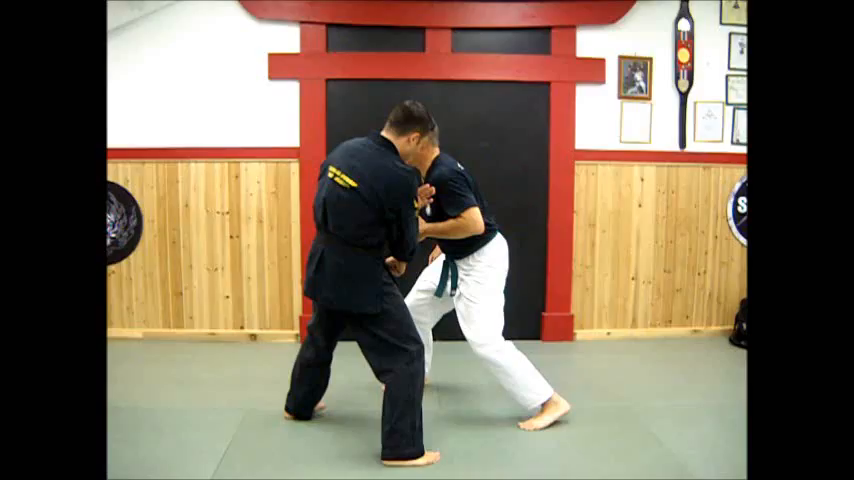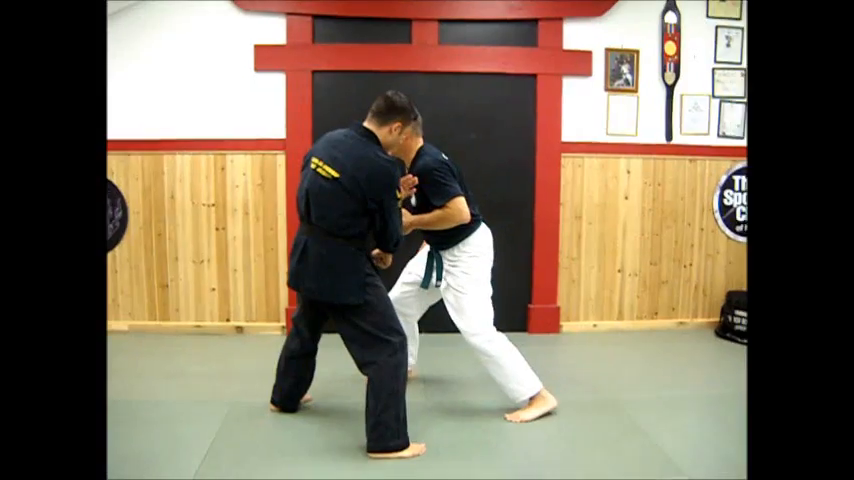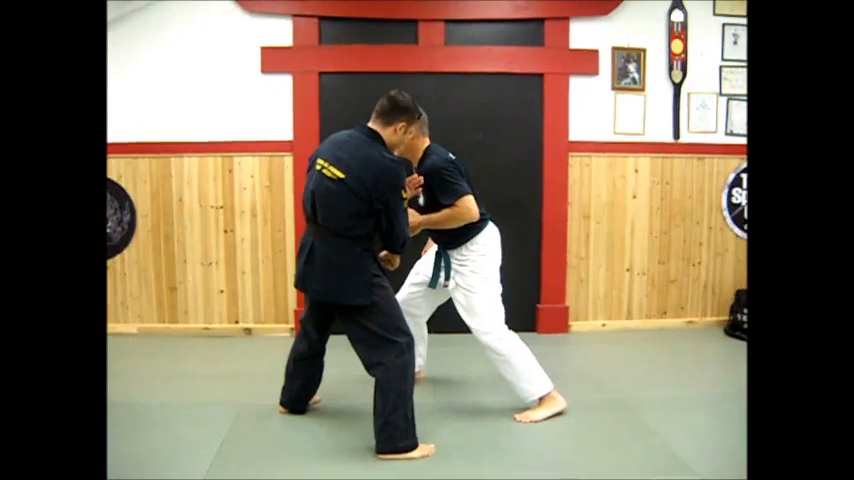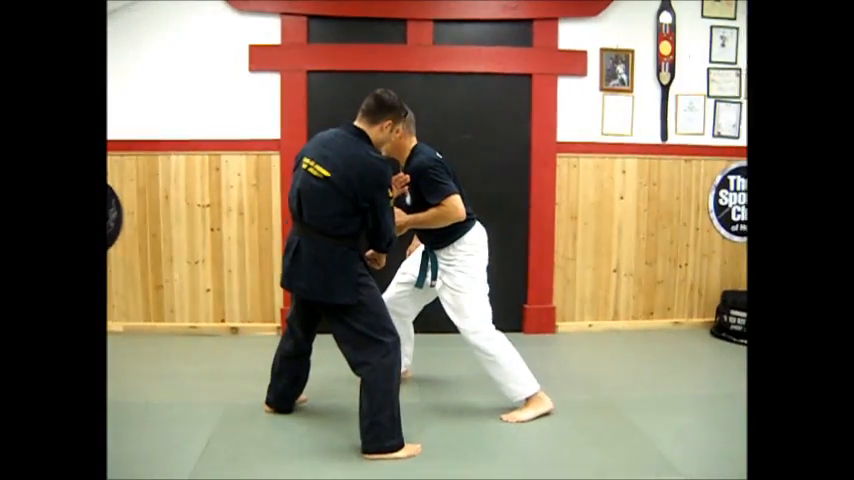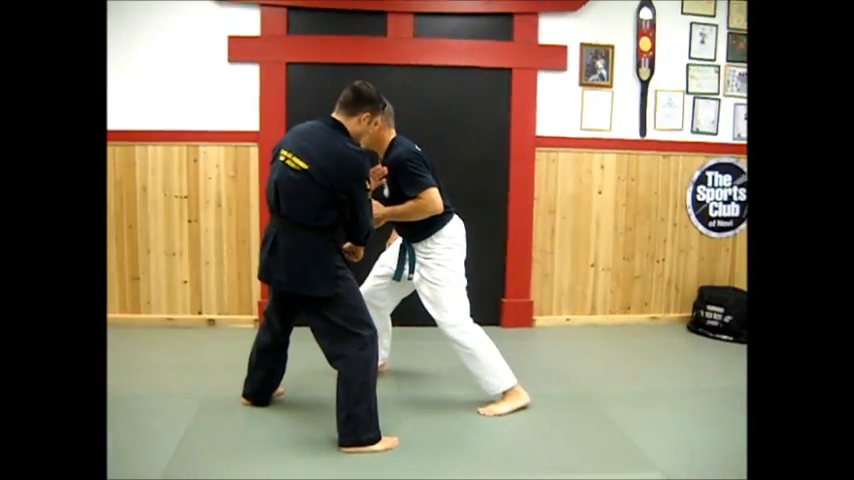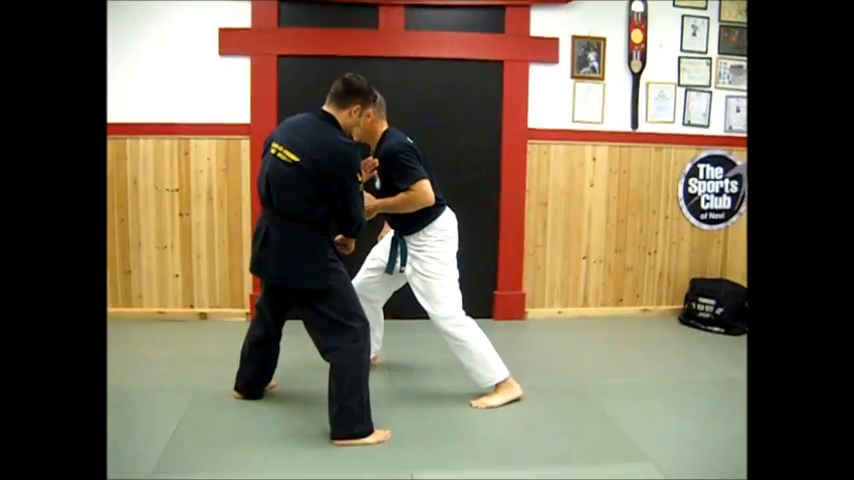
dt=0.2s
person 1, frame 1
left shoulder: (345, 149)
right shoulder: (400, 175)
right elbow: (404, 244)
right wrist: (400, 261)
left hip: (324, 261)
right hip: (360, 272)
left knee: (320, 336)
right knee: (406, 355)
left ankle: (299, 404)
right ankle: (402, 448)
person 1, frame 2
left shoulder: (327, 141)
right shoulder: (382, 166)
right elbow: (389, 234)
right wrist: (386, 253)
left hip: (308, 253)
right hip: (343, 263)
left knee: (305, 328)
right knee: (388, 346)
left ankle: (284, 397)
right ankle: (387, 440)
person 1, frame 3
left shoulder: (332, 142)
right shoulder: (387, 167)
right elbow: (395, 235)
right wrist: (393, 253)
left hip: (314, 254)
right hip: (350, 265)
left knee: (313, 330)
right knee: (395, 347)
left ankle: (294, 398)
right ankle: (396, 442)
person 1, frame 4
left shoulder: (318, 141)
right shoulder: (373, 165)
right elbow: (381, 234)
right wrist: (379, 253)
left hip: (300, 253)
right hip: (336, 263)
left knee: (299, 329)
right knee: (380, 346)
left ankle: (280, 398)
right ankle: (382, 441)
person 1, frame 5
left shoulder: (296, 134)
right shoulder: (350, 157)
right elbow: (359, 226)
right wrist: (356, 246)
left hip: (278, 246)
right hip: (313, 256)
left knee: (276, 322)
right knee: (358, 339)
left ankle: (257, 390)
right ankle: (359, 434)
person 1, frame 6
left shoulder: (287, 127)
right shoulder: (341, 150)
right elbow: (350, 219)
right wrist: (348, 238)
left hip: (270, 239)
right hip: (305, 249)
left knee: (269, 315)
right knee: (350, 332)
left ankle: (249, 383)
right ankle: (351, 427)
person 2, frame 1
left shoulder: (444, 175)
right shoulder: (435, 170)
left elbow: (474, 223)
left wrist: (426, 230)
right wrist: (441, 243)
left hip: (481, 260)
right hip: (455, 258)
left knee: (484, 340)
right knee: (413, 311)
left ankle: (550, 402)
right ankle: (416, 374)
person 2, frame 2
left shoulder: (429, 165)
right shoulder: (418, 162)
left elbow: (460, 213)
left wrist: (412, 222)
right wrist: (427, 235)
left hip: (465, 252)
right hip: (440, 250)
left knee: (477, 330)
right knee: (398, 304)
left ankle: (537, 396)
person 2, frame 3
left shoulder: (436, 165)
right shoulder: (424, 163)
left elbow: (469, 211)
left wrist: (421, 222)
right wrist: (434, 234)
left hip: (473, 251)
right hip: (447, 250)
left knee: (489, 328)
right knee: (407, 304)
left ankle: (548, 397)
right ankle: (411, 367)
person 2, frame 4
left shoulder: (424, 164)
right shoulder: (411, 162)
left elbow: (456, 211)
left wrist: (408, 222)
right wrist: (419, 234)
left hip: (460, 251)
right hip: (434, 249)
left knee: (477, 328)
right knee: (394, 304)
left ankle: (534, 397)
right ankle: (398, 366)
person 2, frame 5
left shoulder: (402, 156)
right shoulder: (390, 155)
left elbow: (433, 203)
left wrist: (386, 214)
right wrist: (399, 227)
left hip: (438, 244)
right hip: (412, 242)
left knee: (454, 322)
right knee: (371, 297)
left ankle: (512, 391)
right ankle: (375, 360)
person 2, frame 6
left shoulder: (394, 149)
right shoulder: (383, 146)
left elbow: (425, 196)
left wrist: (377, 206)
right wrist: (391, 219)
left hip: (430, 236)
right hip: (404, 234)
left knee: (447, 314)
right knee: (363, 289)
left ankle: (504, 384)
right ankle: (367, 353)
